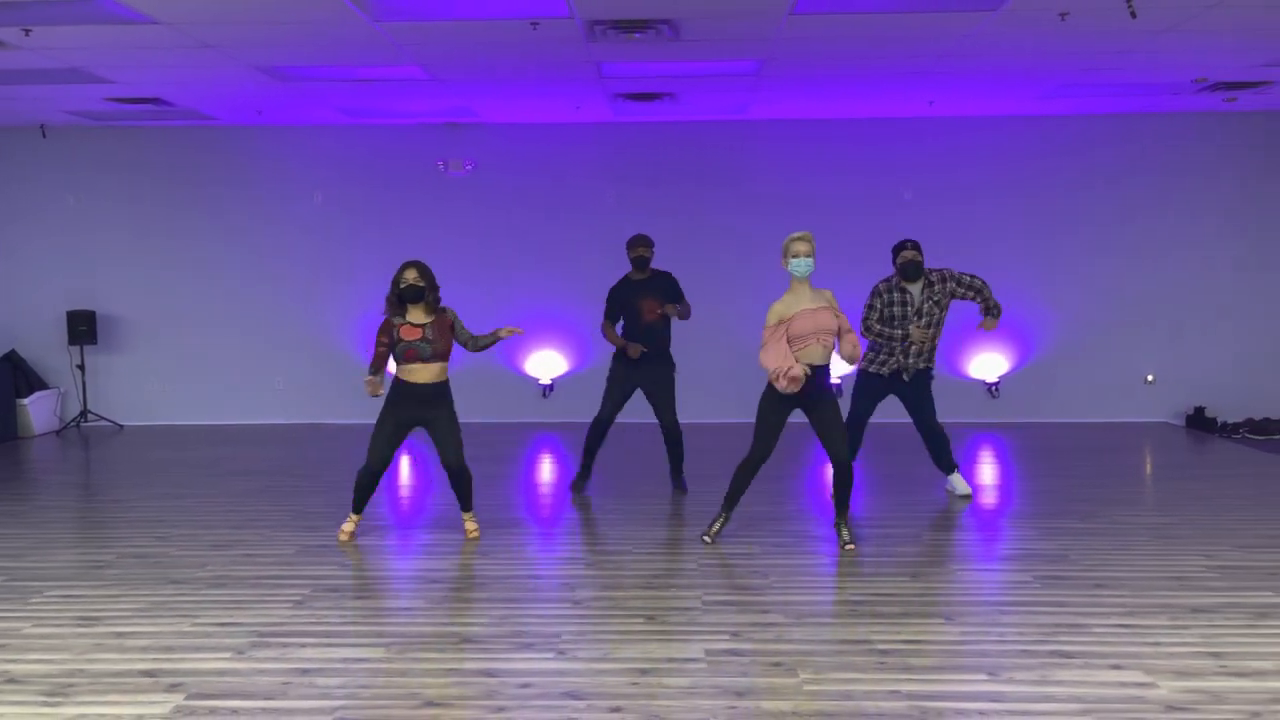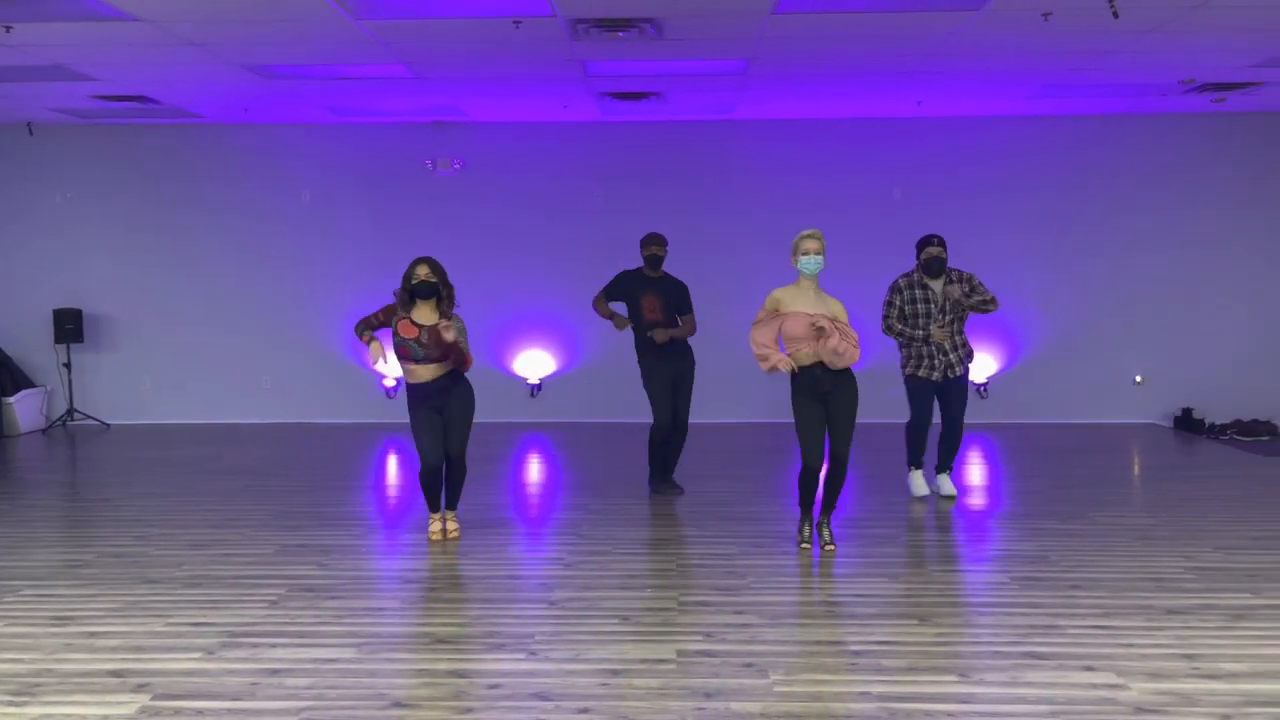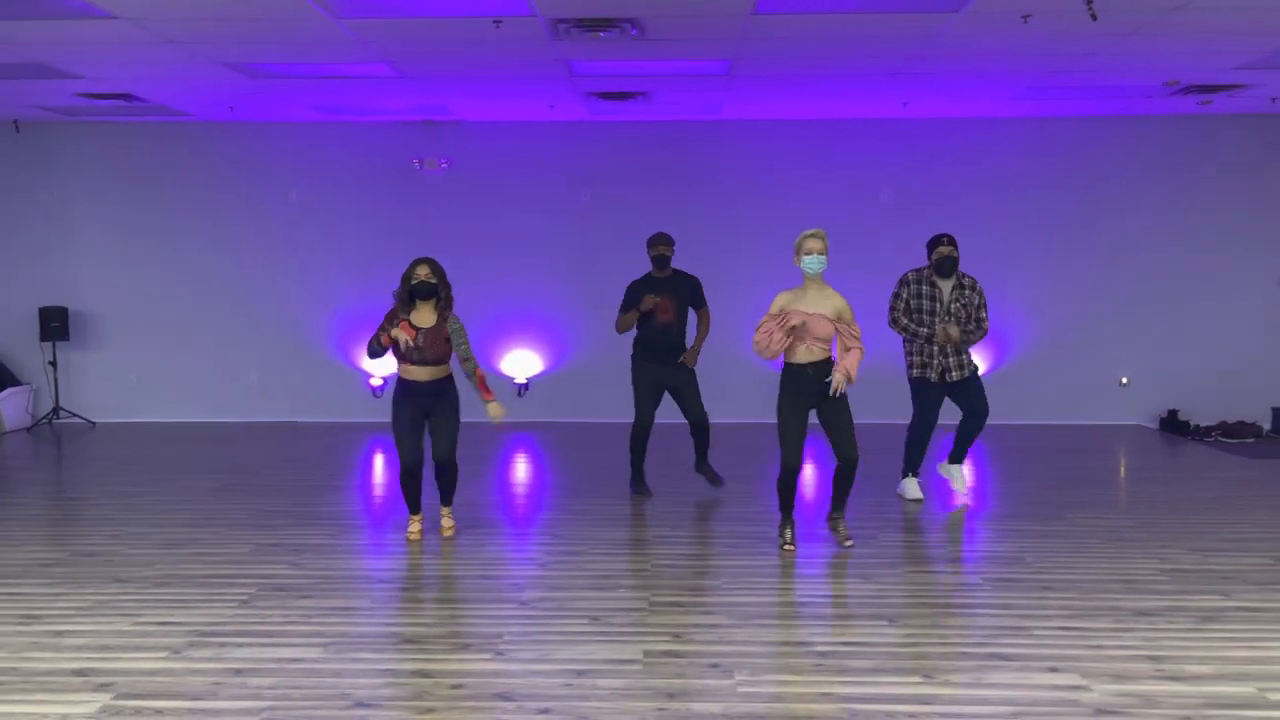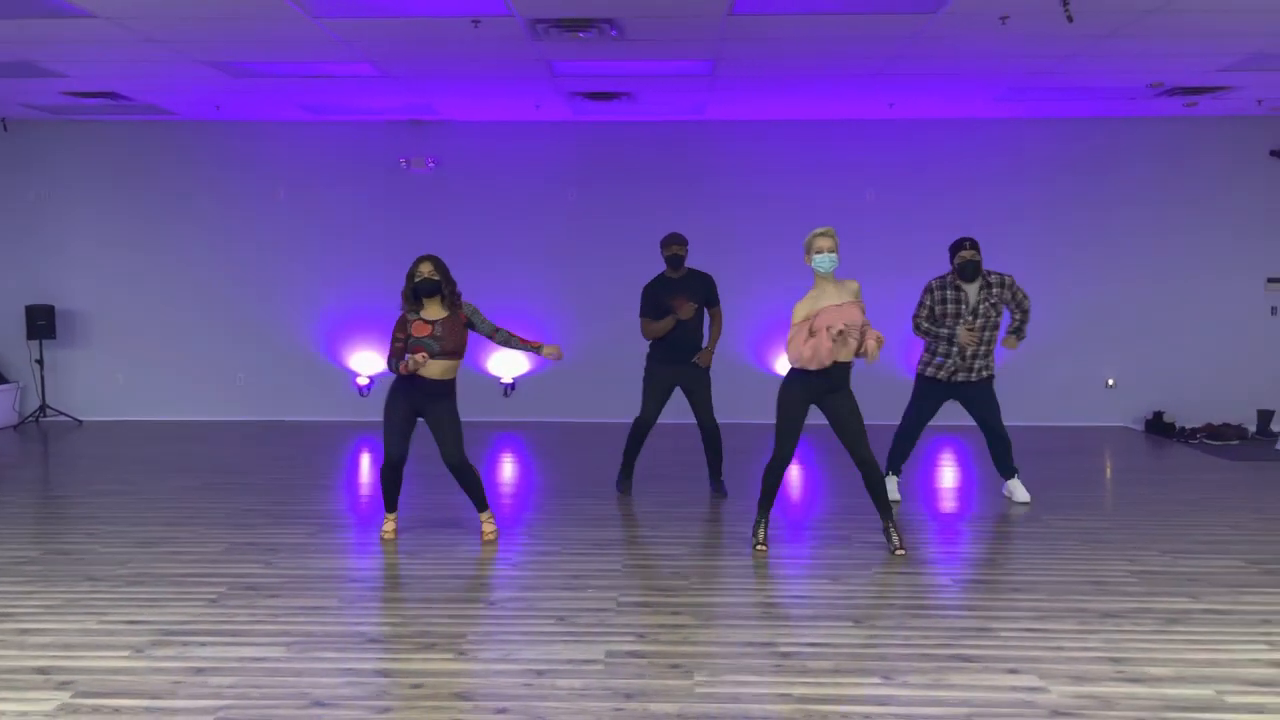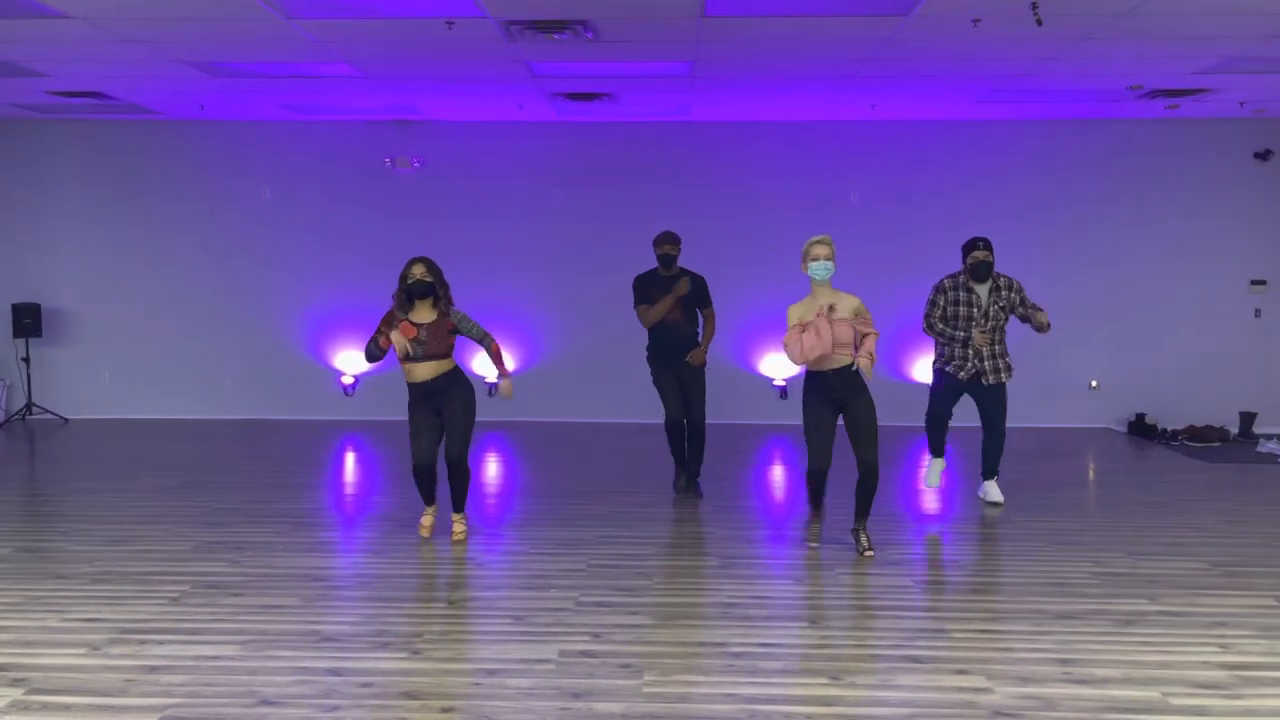
dt=0.3s
person 1, frame 1
left shoulder: (825, 297)
right shoulder: (779, 307)
left elbow: (842, 330)
right elbow: (770, 353)
left wrist: (850, 347)
right wrist: (789, 369)
left hip: (820, 386)
right hip: (784, 387)
left knee: (842, 457)
right knee: (757, 455)
left ankle: (842, 520)
right ankle: (724, 513)
person 1, frame 2
left shoulder: (834, 305)
right shoulder: (778, 297)
left elbow: (852, 353)
right elbow: (759, 335)
left wrist: (828, 336)
right wrist: (776, 359)
left hip: (839, 384)
right hip: (804, 385)
left knee: (840, 456)
right knee: (813, 461)
left ankle: (824, 520)
right ankle: (805, 518)
person 1, frame 3
left shoulder: (837, 302)
right shoulder: (784, 300)
left elbow: (854, 345)
right elbow: (761, 344)
left wrist: (845, 371)
right wrist: (787, 328)
left hip: (827, 384)
right hip: (793, 385)
left knee: (849, 456)
right knee: (791, 463)
left ankle: (836, 516)
right ankle: (786, 522)
person 1, frame 4
left shoulder: (854, 290)
right shoulder: (805, 306)
right elbow: (797, 356)
left wrist: (869, 341)
right wrist: (831, 337)
left hip: (838, 385)
right hip: (802, 382)
left knee: (865, 459)
right knee: (781, 457)
left ankle: (889, 523)
right ankle: (762, 521)
person 1, frame 5
left shoulder: (852, 303)
right shoulder: (797, 311)
left elbow: (868, 332)
right elbow: (798, 353)
left wrist: (866, 356)
right wrist: (821, 319)
left hip: (853, 388)
right hip: (818, 391)
left knee: (869, 464)
right knee: (819, 465)
left ankle: (860, 526)
right ankle: (816, 515)
person 2, frame 1
left shoulder: (445, 317)
right shoulder: (391, 324)
left elbow: (470, 342)
right elbow: (377, 363)
left wrist: (497, 335)
right wrist: (372, 381)
left hip: (439, 402)
right hip: (401, 401)
left knee: (455, 463)
right knee: (375, 464)
left ankle: (468, 515)
right ankle: (354, 517)
person 2, frame 2
left shoulder: (453, 321)
right shoulder: (397, 313)
left elbow: (465, 365)
right elbow: (362, 325)
left wrist: (453, 343)
right wrist: (372, 341)
left hip: (455, 393)
right hip: (420, 399)
left knee: (455, 456)
right knee: (432, 460)
left ankle: (451, 514)
right ankle: (434, 515)
person 2, frame 3
left shoulder: (450, 322)
right shoulder: (398, 315)
left elbow: (468, 363)
right elbow: (372, 351)
left wrist: (490, 400)
right wrist: (393, 335)
left hip: (442, 397)
right hip: (406, 398)
left knee: (443, 457)
right knee: (409, 462)
left ankle: (446, 510)
right ankle: (415, 517)
person 2, frame 4
left shoulder: (462, 311)
right shoulder: (407, 320)
left elbow: (498, 334)
right elbow: (393, 361)
left wrist: (539, 348)
right wrist: (410, 363)
left hip: (443, 397)
right hip: (405, 393)
left knee: (456, 461)
right knee: (394, 459)
left ankle: (486, 516)
right ankle: (389, 516)
person 2, frame 5
left shoulder: (450, 316)
right shoulder: (395, 318)
left elbow: (486, 339)
right elbow: (371, 355)
left wrist: (503, 375)
right wrist: (390, 336)
left hip: (455, 392)
right hip: (420, 399)
left knee: (456, 458)
right knee: (422, 460)
left ankle: (458, 516)
right ankle: (429, 509)
person 3, frame 1
left shoulder: (943, 280)
right shoulder: (883, 290)
left elbow: (977, 287)
right elbow: (868, 327)
left wrist: (991, 312)
right wrist: (905, 334)
left hip: (916, 370)
right hip: (877, 366)
left knee: (929, 425)
right knee: (856, 418)
left ankle: (952, 474)
person 3, frame 2
left shoulder: (962, 279)
right shoulder: (902, 286)
left elbow: (991, 303)
right elbow: (890, 325)
left wrist: (963, 297)
right wrist: (927, 335)
left hip: (956, 363)
right hip: (918, 365)
left knee: (954, 421)
right knee: (920, 417)
left ankle: (942, 473)
right ankle: (915, 470)
person 3, frame 3
left shoulder: (972, 287)
right shoulder: (911, 281)
left elbow: (982, 326)
right elbow: (896, 317)
left wrist: (961, 334)
right wrist: (931, 333)
left hip: (960, 365)
right hip: (923, 365)
left knee: (979, 411)
right knee: (924, 421)
left ankle: (953, 464)
right ankle: (908, 478)
person 3, frame 4
left shoulder: (1001, 284)
right shoulder: (936, 287)
left elbow: (1022, 306)
right elbow: (919, 324)
left wrist: (1014, 333)
right wrist: (953, 336)
left hip: (977, 373)
right hip: (935, 368)
left knee: (994, 428)
right knee: (912, 423)
left ankle: (1011, 479)
right ankle: (891, 477)
person 3, frame 5
left shoulder: (1009, 287)
right shoulder: (947, 286)
left elbow: (1027, 312)
right elbow: (931, 323)
left wrist: (1041, 320)
right wrist: (967, 338)
left hip: (993, 370)
right hip: (952, 365)
left knee: (995, 428)
right knee: (937, 413)
left ankle: (989, 481)
right ankle: (937, 457)
person 4, frame 1
left shoulder: (666, 281)
right shoulder: (619, 291)
left elbow: (685, 308)
right elbow: (607, 328)
left wrist: (677, 311)
right wrist: (626, 345)
left hip: (660, 365)
right hip: (626, 365)
left knee: (669, 422)
right knee: (604, 418)
left ankle: (677, 475)
right ankle: (584, 471)
person 4, frame 2
left shoulder: (677, 287)
right shoulder: (627, 280)
left elbow: (690, 326)
right elbow: (598, 301)
left wrist: (669, 333)
right wrist: (612, 316)
left hip: (681, 358)
right hip: (653, 361)
left knee: (681, 420)
right knee: (662, 419)
left ankle: (667, 475)
right ankle: (656, 477)
person 4, frame 3
left shoulder: (689, 283)
right shoulder: (637, 287)
left elbow: (704, 316)
right elbow: (620, 328)
left wrist: (695, 349)
right wrist: (639, 310)
left hip: (680, 362)
right hip: (646, 363)
left knee: (699, 418)
right knee: (643, 421)
left ankle: (702, 464)
right ankle: (637, 478)
person 4, frame 4
left shoulder: (703, 281)
right shoulder: (653, 289)
left elbow: (716, 315)
right elbow: (647, 331)
left wrist: (709, 349)
right wrist: (676, 316)
left hip: (694, 362)
right hip: (661, 364)
left knee: (706, 420)
right knee: (646, 419)
left ankle: (716, 478)
right ankle: (625, 473)
person 4, frame 5
left shoulder: (696, 281)
right shoulder: (643, 282)
left elbow: (709, 317)
right elbow: (646, 320)
left wrist: (703, 348)
right wrist: (674, 295)
left hip: (690, 360)
right hip: (660, 361)
left knee: (696, 419)
right knee: (674, 415)
left ankle: (692, 478)
right ankle: (680, 468)
